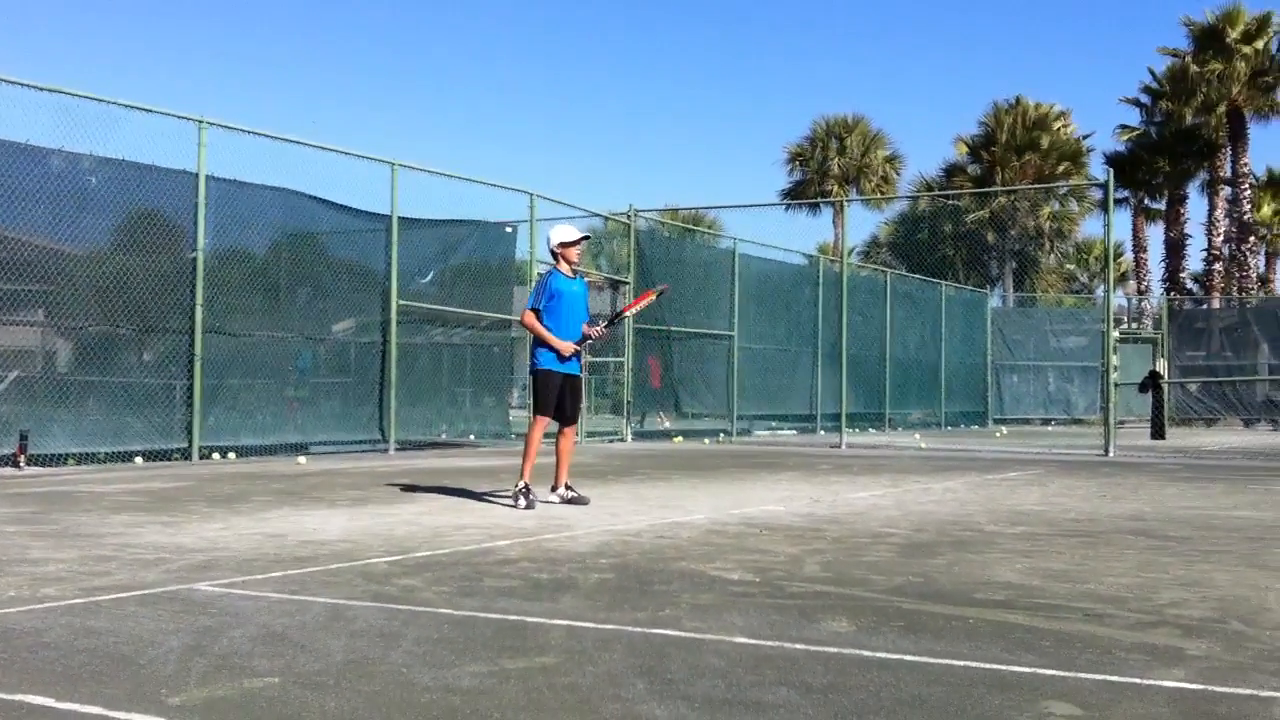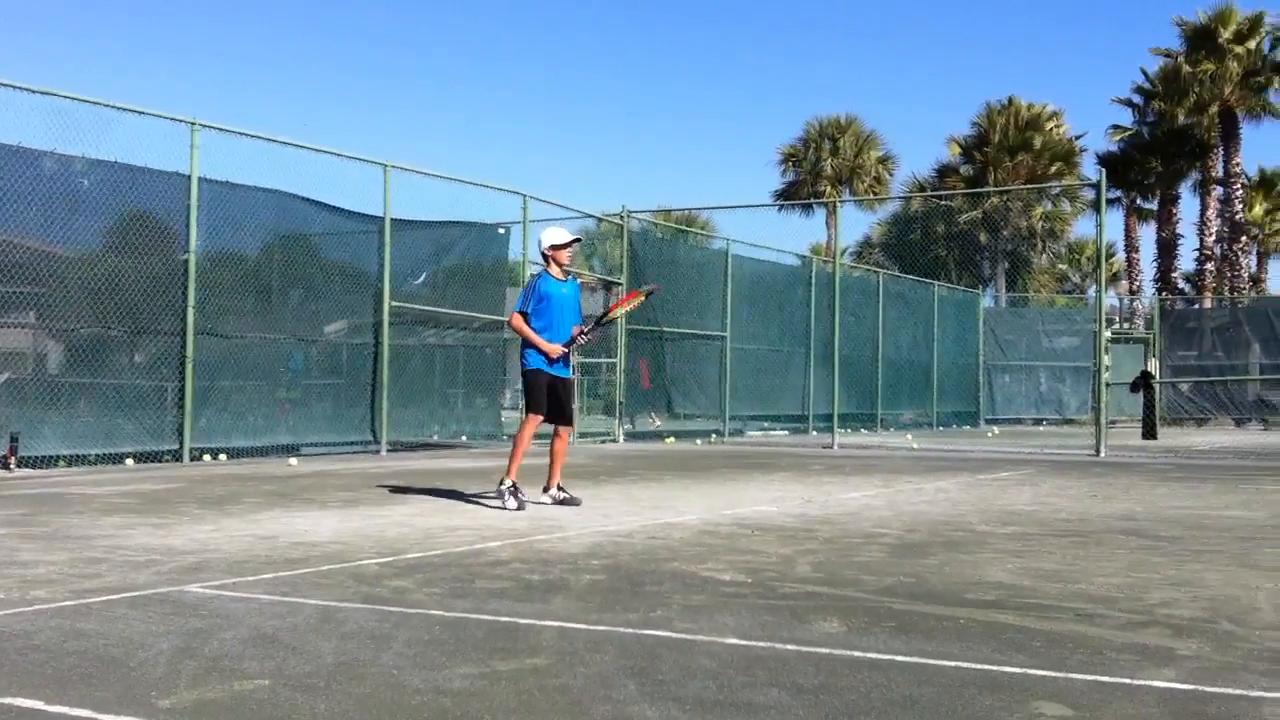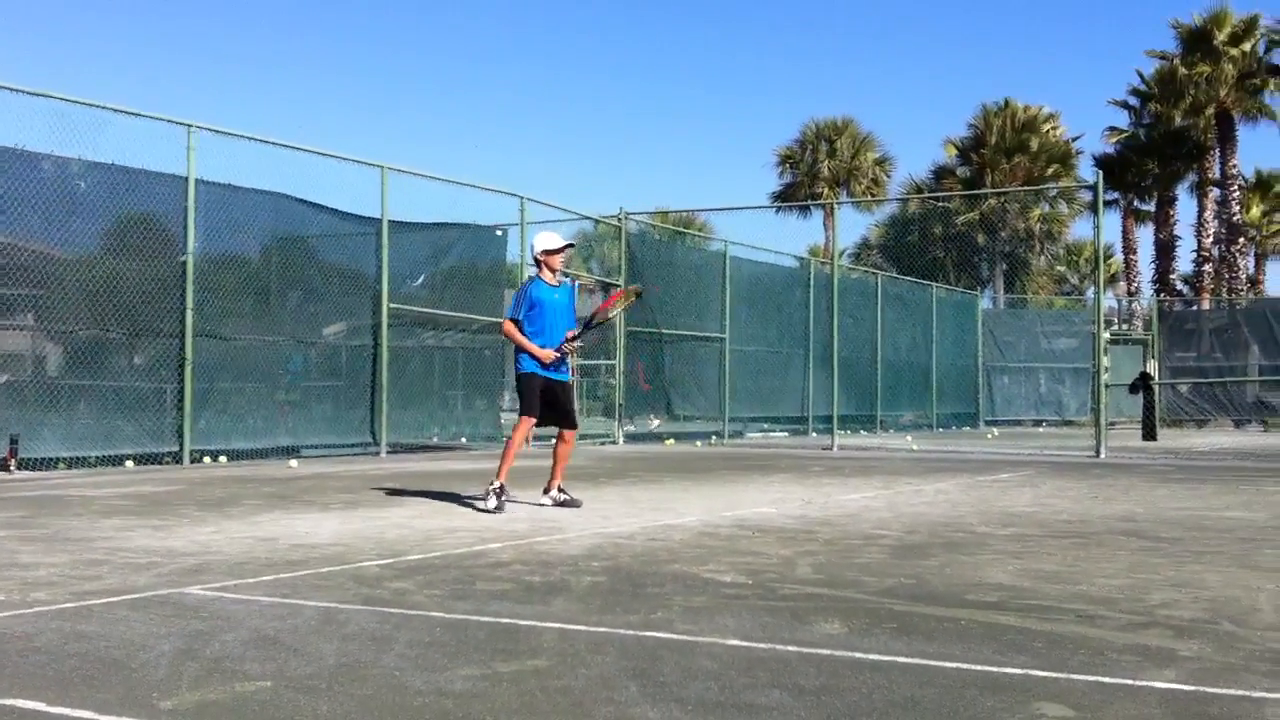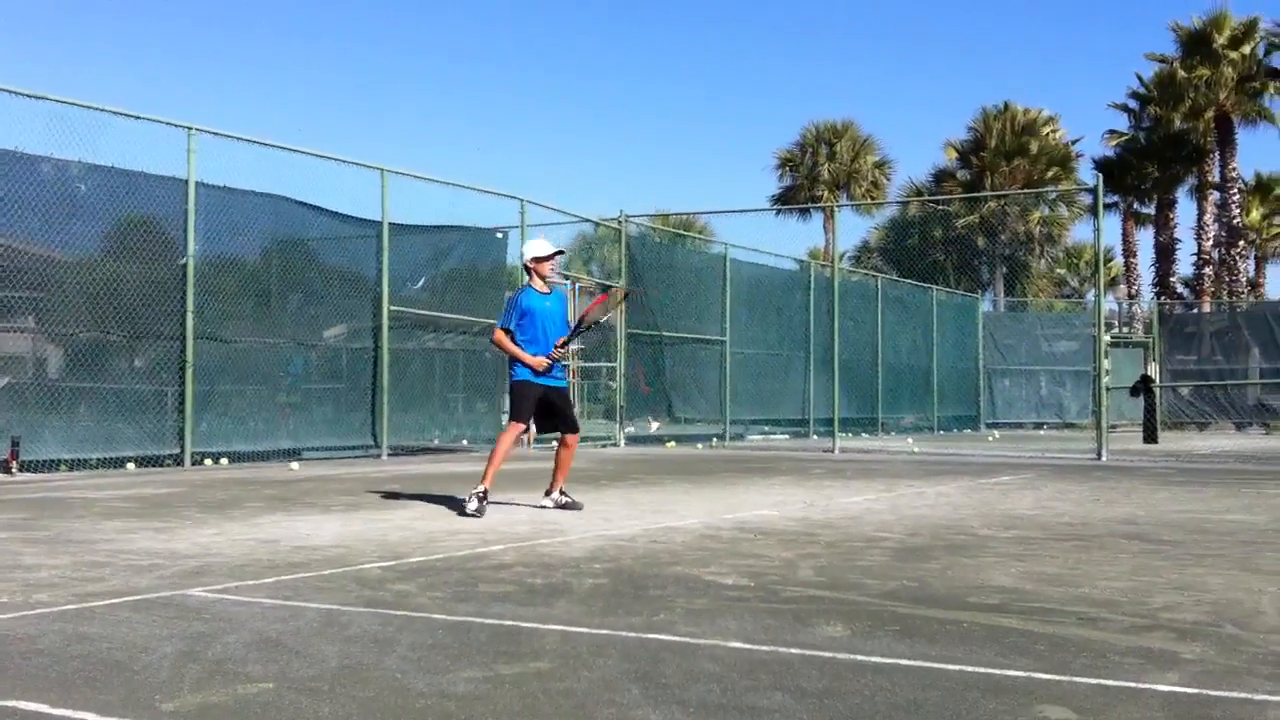
dt=0.1s
person 1, frame 1
left shoulder: (581, 284)
right shoulder: (549, 280)
right elbow: (527, 318)
left wrist: (591, 332)
right wrist: (557, 343)
left hip: (571, 365)
right hip: (548, 361)
left knee: (569, 426)
right knee: (542, 418)
left ankle: (561, 487)
right ankle: (523, 483)
person 1, frame 2
left shoulder: (573, 286)
right shoulder: (539, 282)
right elbow: (515, 320)
left wrist: (578, 335)
right wrist: (545, 345)
left hip: (562, 367)
right hip: (537, 362)
left knee: (564, 428)
right knee: (534, 418)
left ankle: (553, 488)
right ankle: (509, 482)
person 1, frame 3
left shoulder: (568, 290)
right shoulder: (530, 289)
right elbow: (508, 327)
left wrist: (571, 343)
right wrist: (537, 352)
left hip: (558, 371)
right hip: (531, 367)
left knee: (568, 430)
right knee: (528, 420)
left ankle: (553, 490)
right ankle: (497, 485)
person 1, frame 4
left shoulder: (560, 298)
right shoulder: (521, 297)
right elbow: (498, 336)
left wrist: (560, 350)
right wrist: (529, 359)
left hip: (555, 377)
right hip: (525, 374)
left knee: (571, 434)
right knee: (516, 426)
left ankle: (555, 492)
right ankle: (482, 490)
